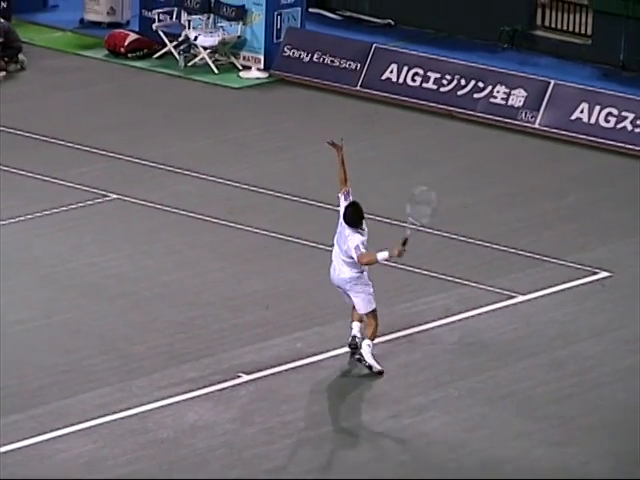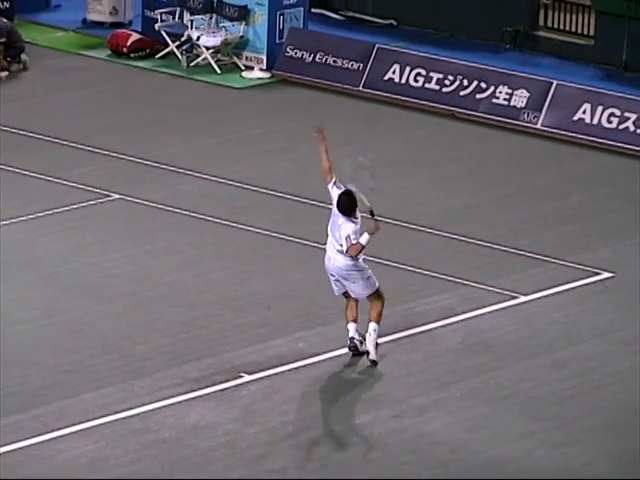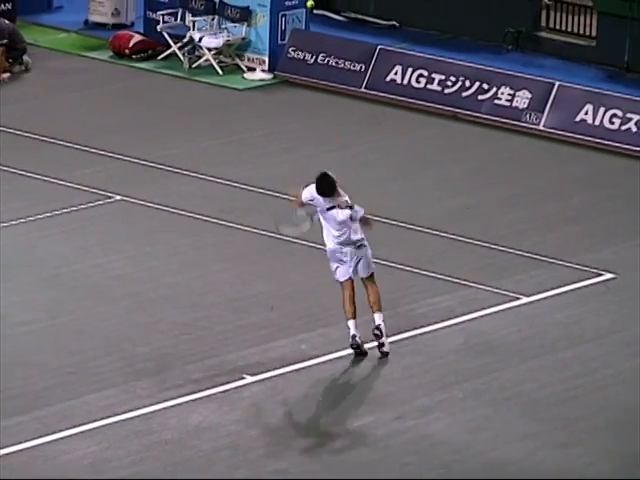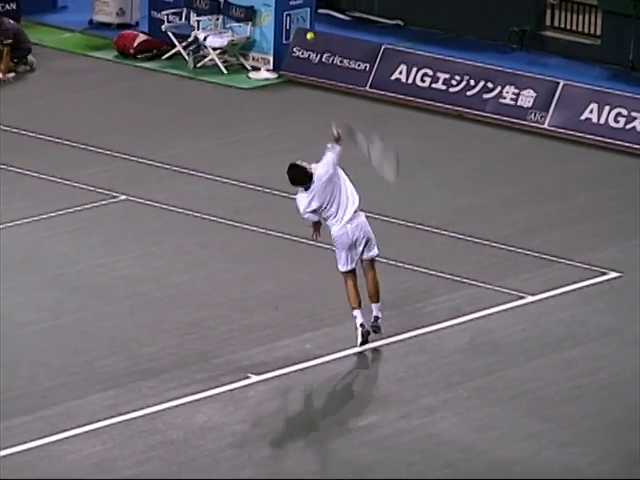
dt=0.1s
person 1, frame 1
left shoulder: (346, 212)
right shoulder: (355, 240)
left elbow: (343, 184)
right elbow: (364, 262)
left wrist: (341, 154)
right wrist: (390, 254)
left hip: (337, 275)
right hip: (353, 279)
left knee: (360, 305)
right knee: (371, 318)
left ankle: (355, 337)
right ankle: (366, 350)
person 1, frame 2
left shoulder: (339, 198)
right shoulder: (348, 228)
left elbow: (328, 173)
right elbow: (353, 252)
left wrist: (323, 144)
right wrist: (368, 234)
left hip: (331, 265)
right hip: (349, 268)
left knee: (351, 298)
right knee: (377, 300)
left ankle: (353, 337)
right ankle: (371, 338)
person 1, frame 3
left shoulder: (315, 191)
right shoulder: (343, 213)
left elbow: (299, 199)
left wrist: (300, 199)
left hip: (335, 250)
right hip: (355, 246)
left knee: (348, 290)
right knee: (370, 284)
left ankle: (355, 336)
right ankle: (378, 326)
person 1, frame 4
left shoulder: (303, 201)
right shoulder: (323, 172)
left elbow: (315, 222)
right elbow: (332, 151)
left wrist: (316, 228)
left hip: (341, 234)
right hip: (359, 224)
left knee: (349, 279)
right knee: (369, 270)
left ankle: (360, 323)
right ankle: (376, 318)
